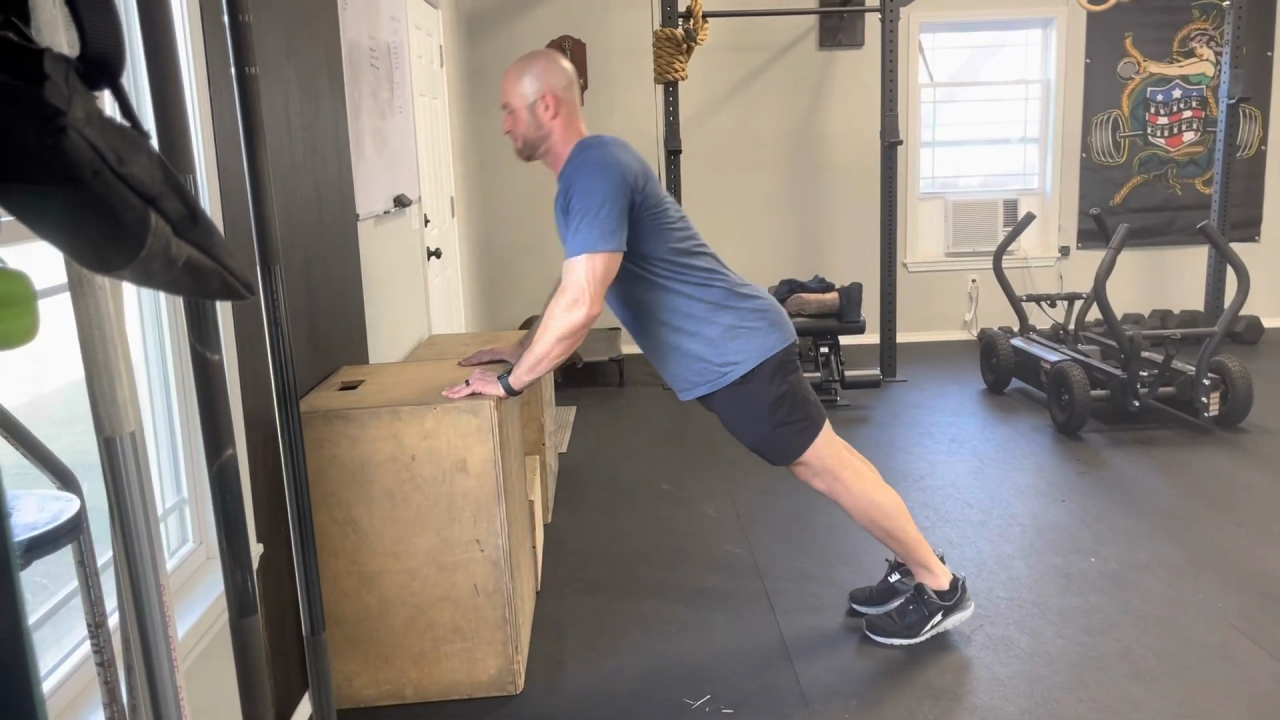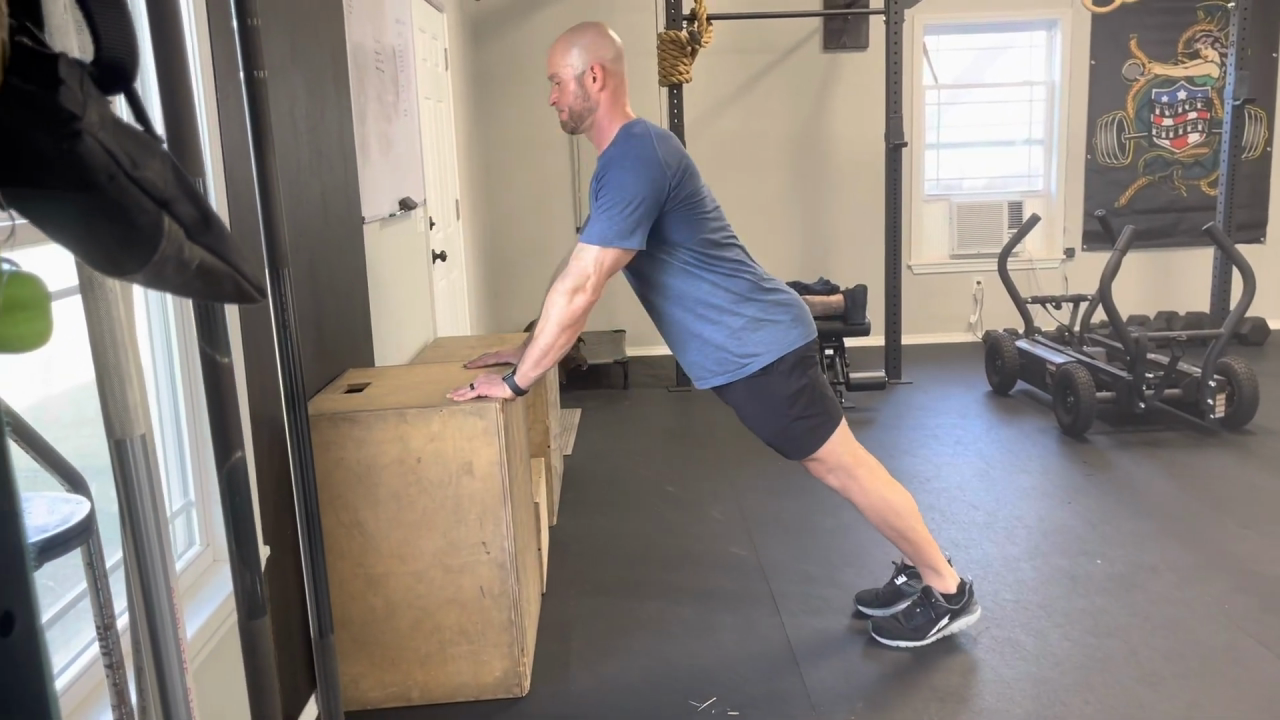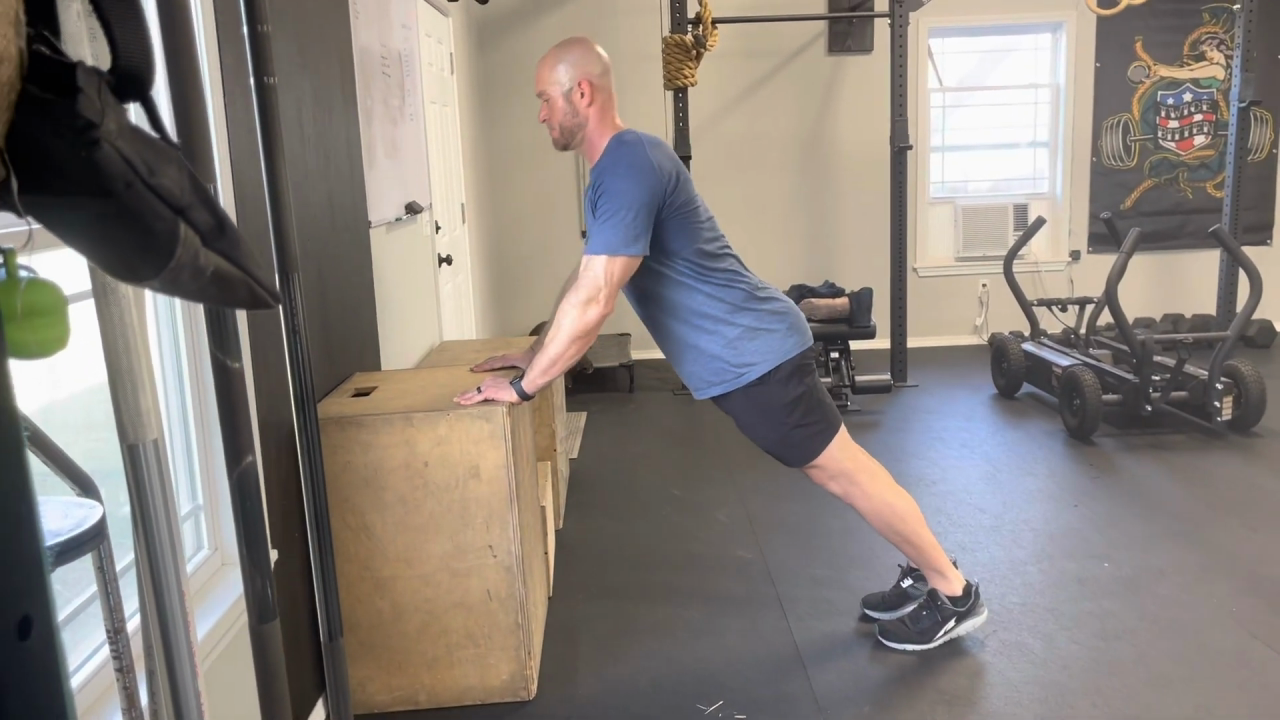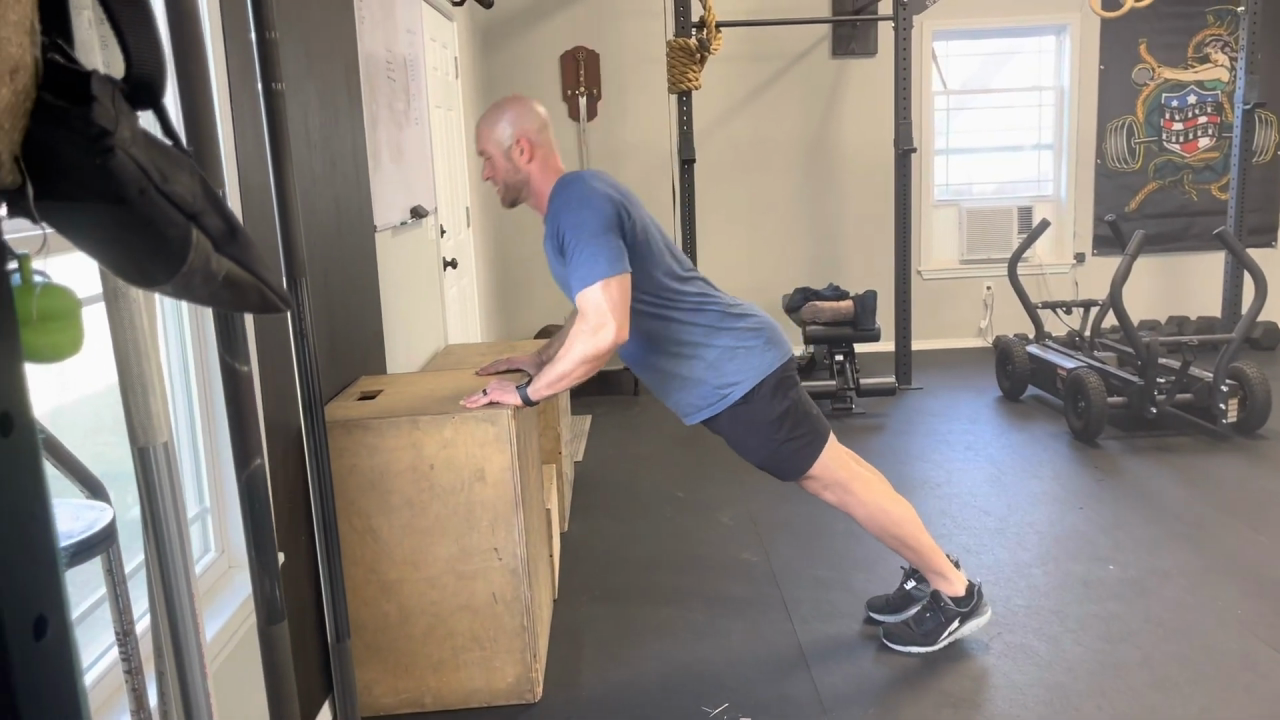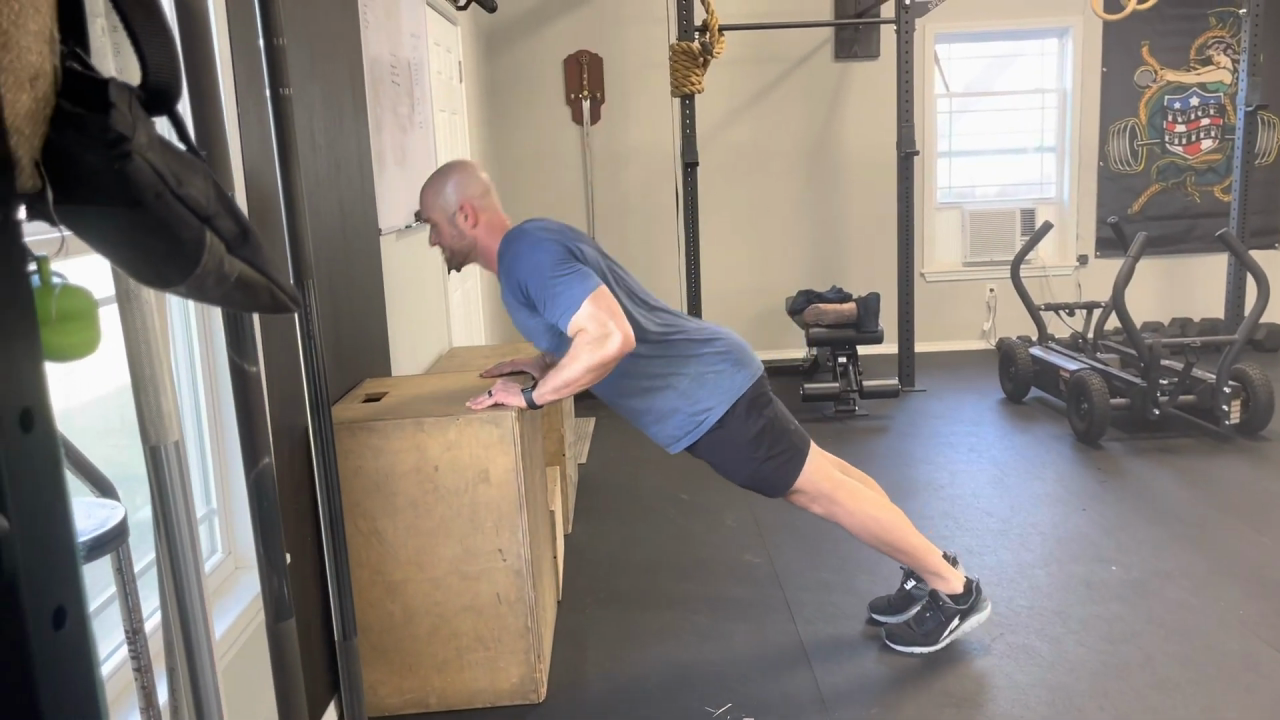
dt=0.3s
person 1, frame 1
left shoulder: (592, 172)
right shoulder: (598, 160)
left elbow: (580, 305)
right elbow: (580, 288)
left wrist: (511, 383)
right wrist: (525, 349)
left hip: (731, 355)
right hip: (735, 343)
left knee: (827, 467)
right knee: (825, 461)
left ankle: (940, 589)
right ankle: (915, 569)
person 1, frame 2
left shoulder: (634, 159)
right shoulder: (634, 149)
left elbow: (579, 290)
right elbow: (583, 277)
left wrist: (516, 382)
right wrist: (529, 350)
left hip: (753, 347)
right hip: (754, 339)
left knee: (843, 465)
right knee: (839, 462)
left ankle: (947, 590)
right ankle: (921, 571)
person 1, frame 3
left shoulder: (627, 168)
right shoulder: (624, 158)
left elbow: (592, 304)
right elbow: (592, 279)
left wrist: (522, 387)
right wrist: (536, 353)
left hip: (749, 354)
right hip: (749, 345)
left knee: (842, 470)
right knee: (838, 464)
left ankle: (954, 593)
right ankle: (926, 573)
person 1, frame 4
left shoulder: (577, 207)
right shoulder: (580, 195)
left elbow: (605, 332)
right elbow: (598, 303)
left wrist: (528, 393)
right wrist: (540, 360)
left hip: (731, 373)
right hip: (737, 360)
left knee: (835, 478)
right knee: (834, 470)
left ankle: (957, 593)
right ankle: (927, 574)
person 1, frame 5
left shoulder: (529, 256)
right shoulder: (535, 239)
left elbow: (613, 339)
left wrist: (532, 395)
right wrist: (543, 360)
left hip: (706, 397)
right hip: (712, 375)
left knee: (821, 488)
right knee: (820, 475)
left ankle: (954, 590)
right ankle: (928, 572)
